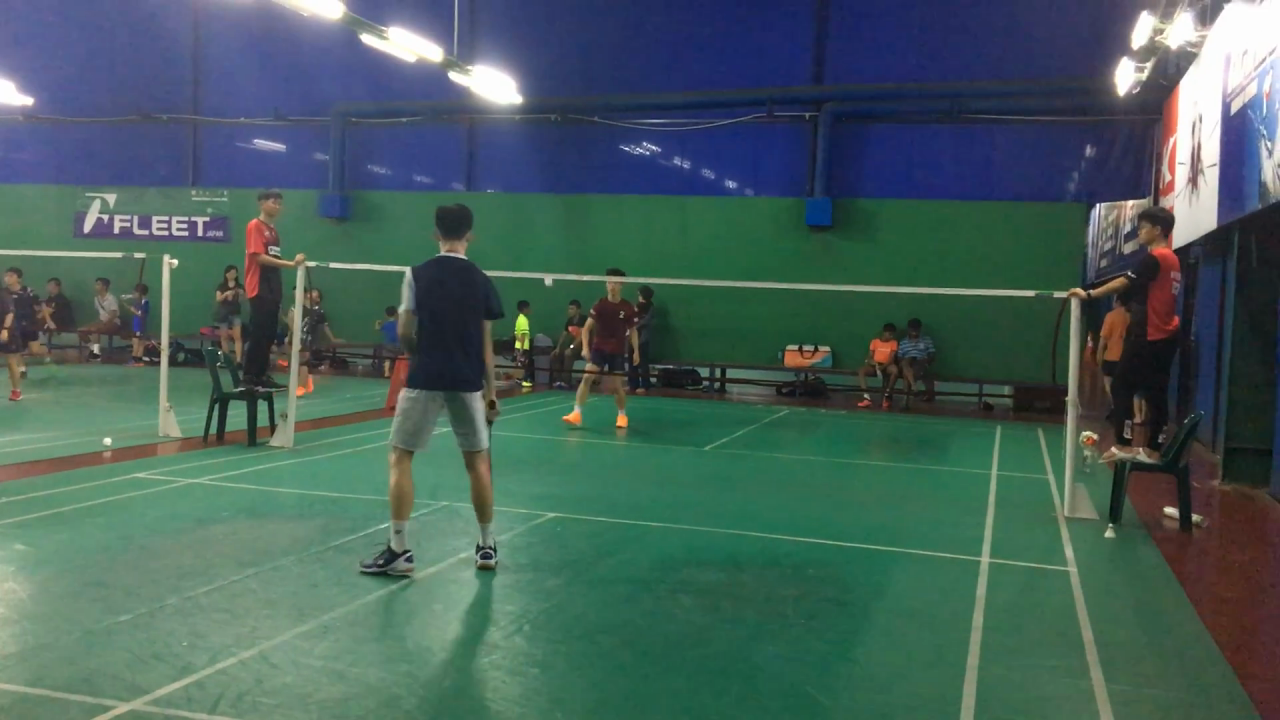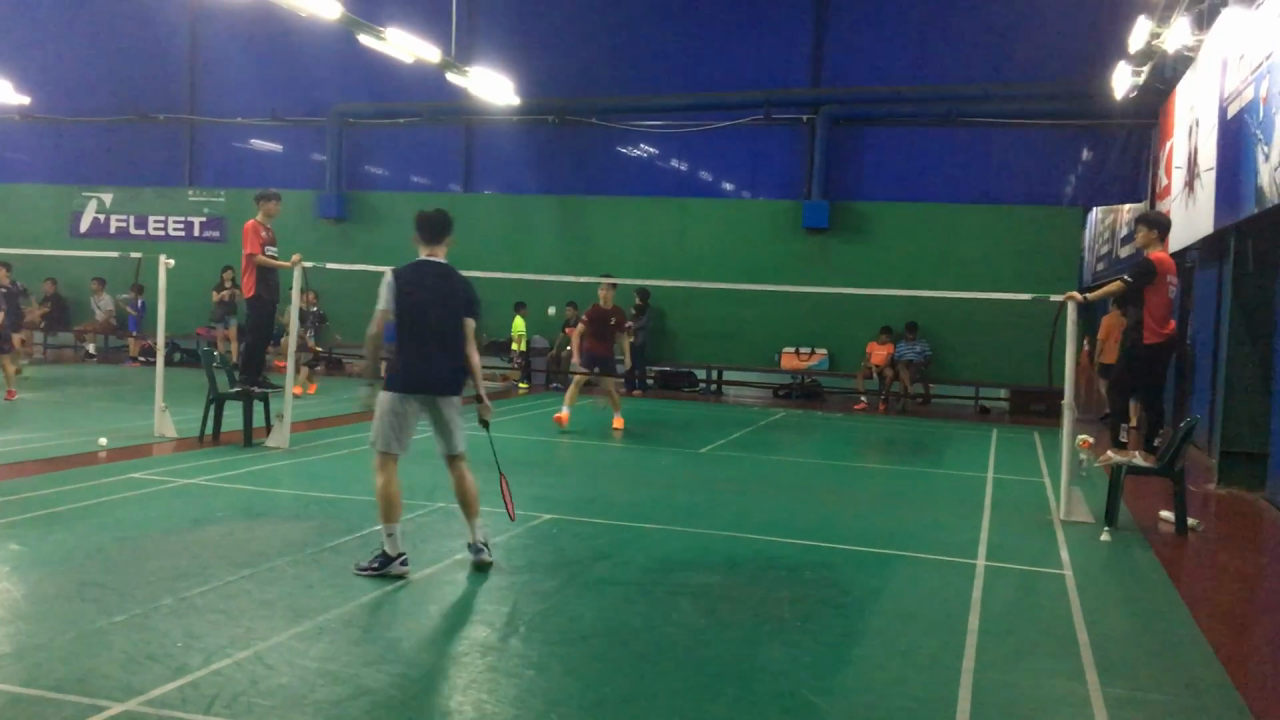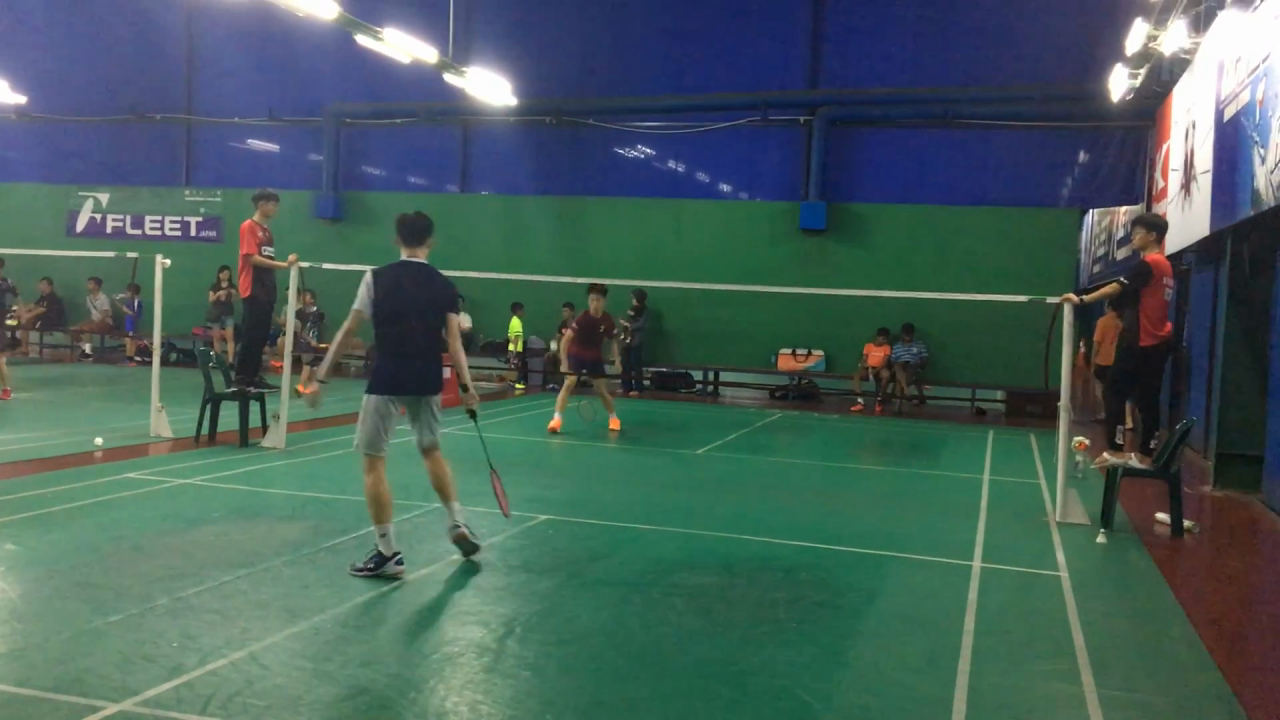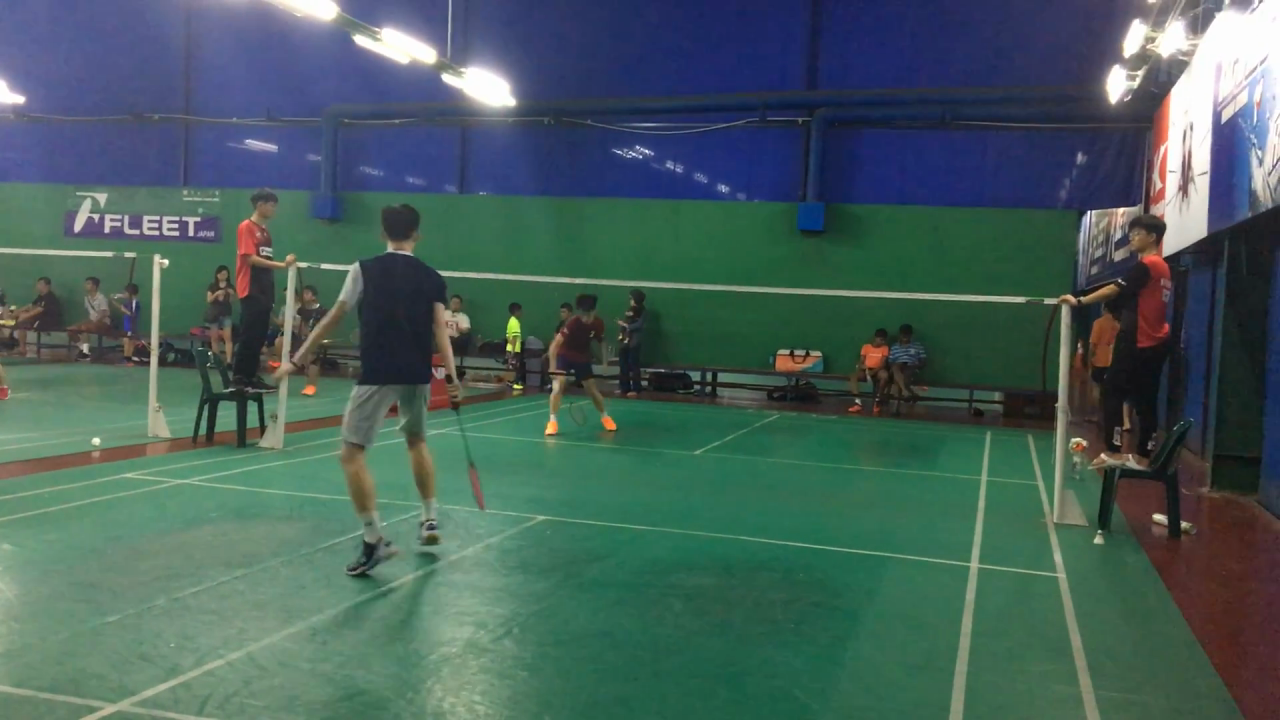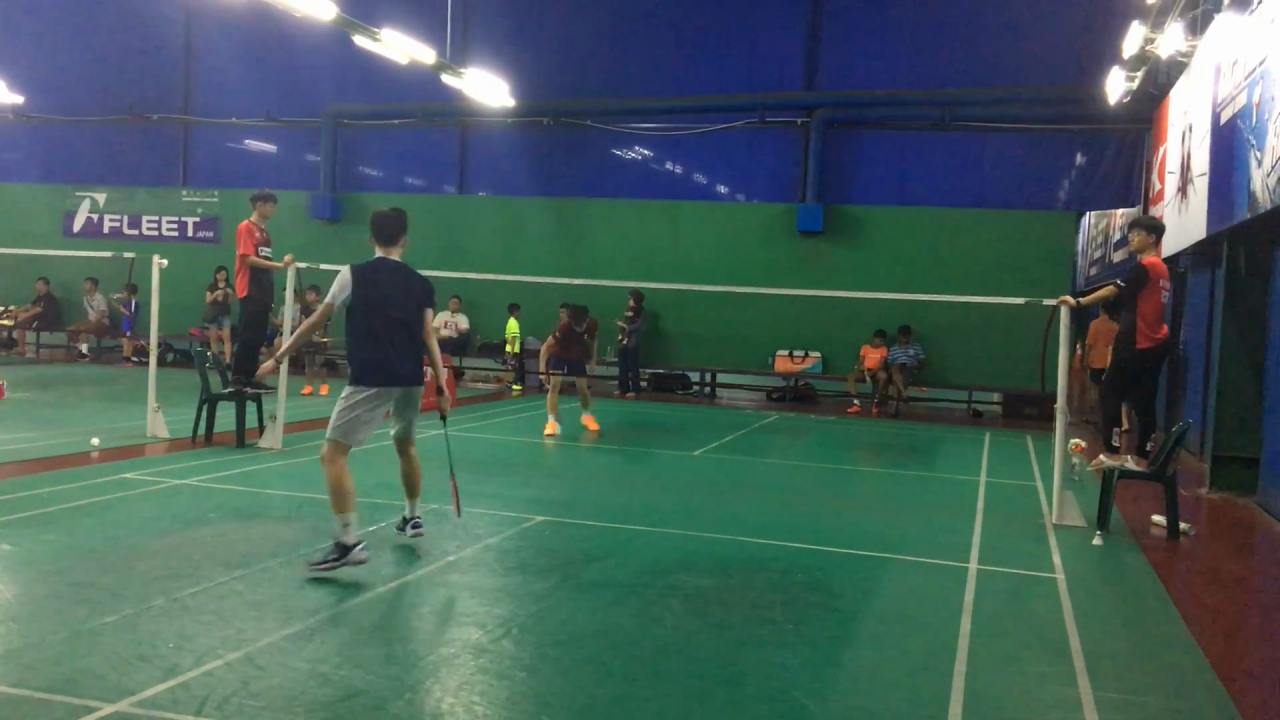
dt=0.1s
person 1, frame 1
left shoulder: (418, 274)
right shoulder: (482, 281)
left elbow: (404, 333)
right elbow: (486, 343)
right wrist: (491, 392)
left hip: (424, 379)
right hip: (467, 382)
left knee: (400, 459)
right knee: (477, 463)
left ankle: (399, 550)
right ankle: (487, 546)
person 1, frame 2
left shoulder: (397, 277)
right shoulder: (462, 286)
left elbow: (376, 333)
right elbow: (469, 342)
left wrist: (368, 376)
right wrist: (480, 392)
left hip: (402, 383)
right hip: (446, 385)
left knee: (385, 464)
right knee: (457, 463)
left ankle: (393, 553)
right ankle: (478, 544)
person 1, frame 3
left shoulder: (377, 277)
right shoulder: (444, 285)
left elbow: (349, 329)
right elbow: (453, 338)
left wrist: (321, 375)
right wrist: (466, 385)
left hip: (385, 382)
right hip: (426, 384)
left knee: (372, 465)
right knee: (432, 452)
left ankle: (388, 554)
right ankle: (458, 525)
person 1, frame 4
left shoulder: (365, 269)
right shoulder: (432, 277)
left elbow: (332, 319)
right elbow: (440, 329)
left wrist: (296, 360)
right wrist: (452, 378)
left hip: (377, 375)
right hip: (417, 375)
left knee: (351, 455)
right knee: (416, 440)
left ankle: (376, 540)
right ankle: (430, 520)
person 1, frame 5
left shoulder: (354, 274)
right shoulder: (420, 283)
left elbow: (317, 320)
right elbow: (429, 337)
left wrist: (279, 357)
left hip: (370, 378)
right hip: (410, 378)
left knee: (333, 455)
right knee: (405, 445)
left ankle: (348, 542)
right ankle: (413, 518)
person 2, frame 1
left shoulder: (1154, 258)
right shoulder: (1171, 260)
left elbow: (1123, 282)
left wrist: (1089, 294)
left hip: (1148, 338)
right hip: (1164, 336)
left knee: (1122, 386)
right knee: (1156, 393)
left ankle: (1124, 445)
right ankle: (1153, 449)
person 2, frame 2
left shoulder: (1151, 262)
right shoulder: (1167, 264)
left elbow: (1120, 286)
left wrist: (1084, 298)
left hip: (1144, 342)
right hip: (1161, 340)
left knee: (1118, 390)
right knee: (1152, 397)
left ankle: (1120, 448)
right ankle: (1149, 453)
person 2, frame 3
left shoulder: (1147, 264)
right shoulder: (1164, 266)
left elbow: (1116, 289)
left wrist: (1081, 299)
left hip: (1141, 343)
right hip: (1157, 342)
left knee: (1114, 392)
right knee: (1148, 399)
left ankle: (1116, 450)
right ankle: (1145, 455)
person 2, frame 4
left shoulder: (1145, 266)
right shoulder: (1162, 267)
left elbow: (1114, 290)
left wrist: (1079, 301)
left hip: (1138, 345)
right hip: (1155, 344)
left knee: (1112, 393)
right knee: (1145, 400)
left ankle: (1114, 451)
right ankle: (1143, 456)
person 2, frame 5
left shoulder: (1144, 267)
right shoulder: (1161, 268)
left elbow: (1113, 291)
left wrist: (1078, 302)
left hip: (1137, 346)
right hip: (1153, 345)
left knee: (1110, 394)
right knee: (1144, 401)
left ankle: (1112, 452)
right ankle: (1142, 457)
person 3, frame 1
left shoulder: (273, 230)
right shoulder: (255, 226)
right elbow: (259, 257)
right wrist: (291, 263)
left hip: (272, 291)
right hip: (259, 290)
left knee: (269, 335)
right knee: (258, 334)
left ankle: (261, 376)
right ankle: (248, 377)
person 3, frame 2
left shoulder: (270, 231)
right shoulder: (251, 227)
right elbow: (255, 257)
right wrist: (287, 264)
left hip: (269, 291)
right hip: (256, 291)
left knee: (265, 336)
right knee: (255, 335)
left ankle: (257, 377)
right ankle: (244, 378)
person 3, frame 3
left shoulder: (267, 231)
right shoulder: (248, 227)
right elbow: (252, 258)
right wrist: (283, 265)
left hip: (266, 291)
right hip: (253, 291)
left knee: (262, 336)
right knee: (251, 335)
left ankle: (254, 377)
right ankle: (240, 378)
person 3, frame 4
left shoulder: (265, 231)
right shoulder: (246, 227)
right elbow: (250, 258)
left wrist: (276, 279)
right wrist: (281, 265)
left hip: (264, 292)
right hip: (251, 292)
left knee: (260, 337)
right knee: (249, 336)
left ankle: (252, 377)
right ankle: (238, 378)
person 3, frame 5
left shoulder: (264, 231)
right shoulder: (246, 227)
right elbow: (248, 259)
right wrist: (279, 265)
left hip: (263, 292)
right hip: (250, 292)
left knee: (259, 337)
right knee: (248, 336)
left ankle: (250, 378)
right ankle: (237, 378)
